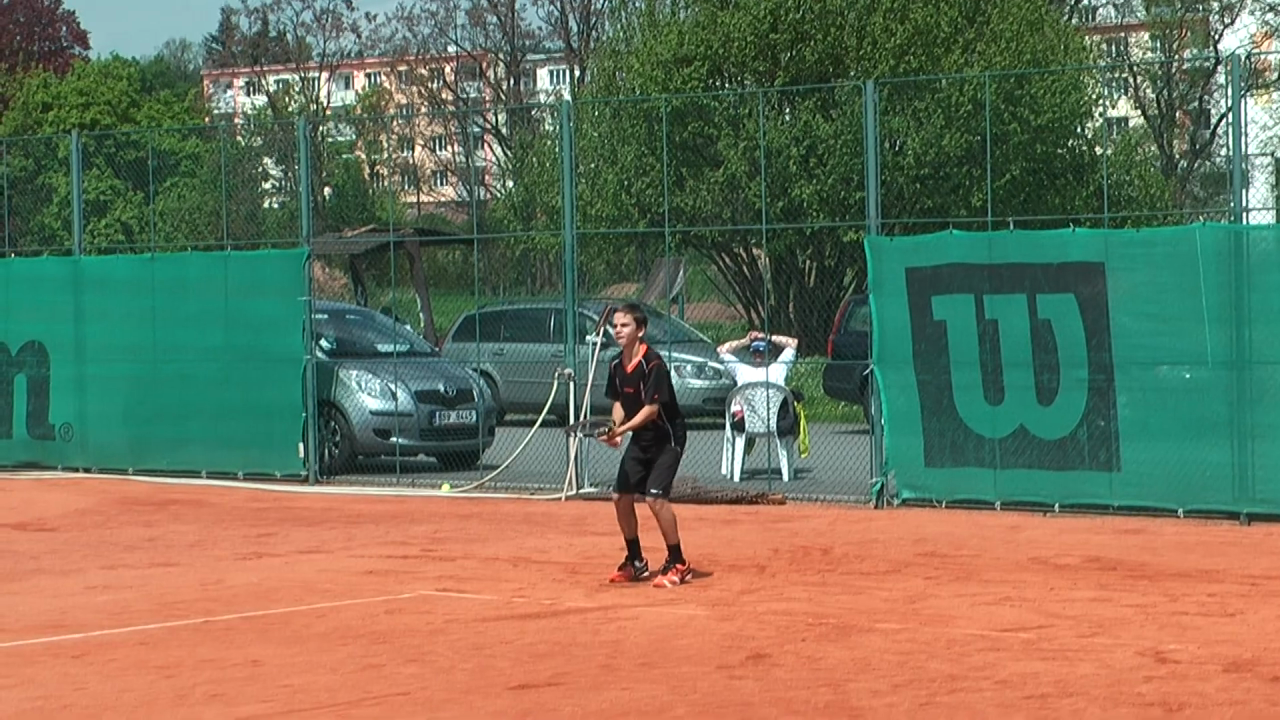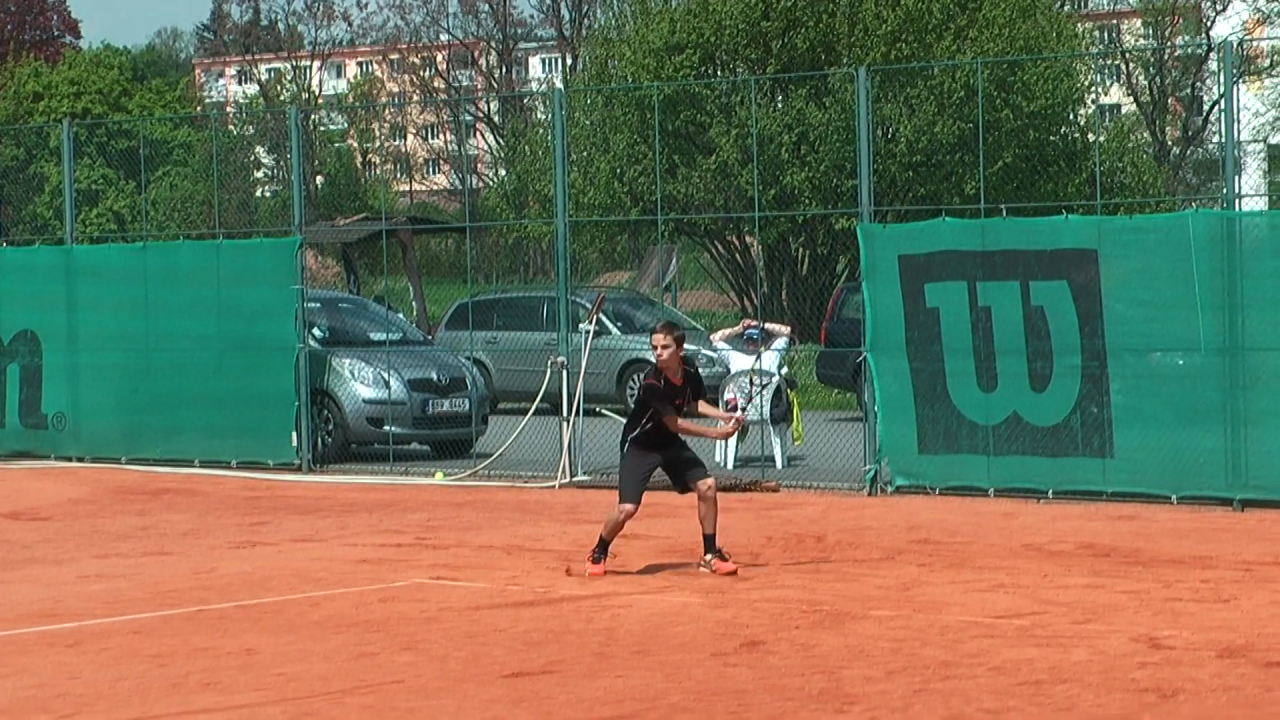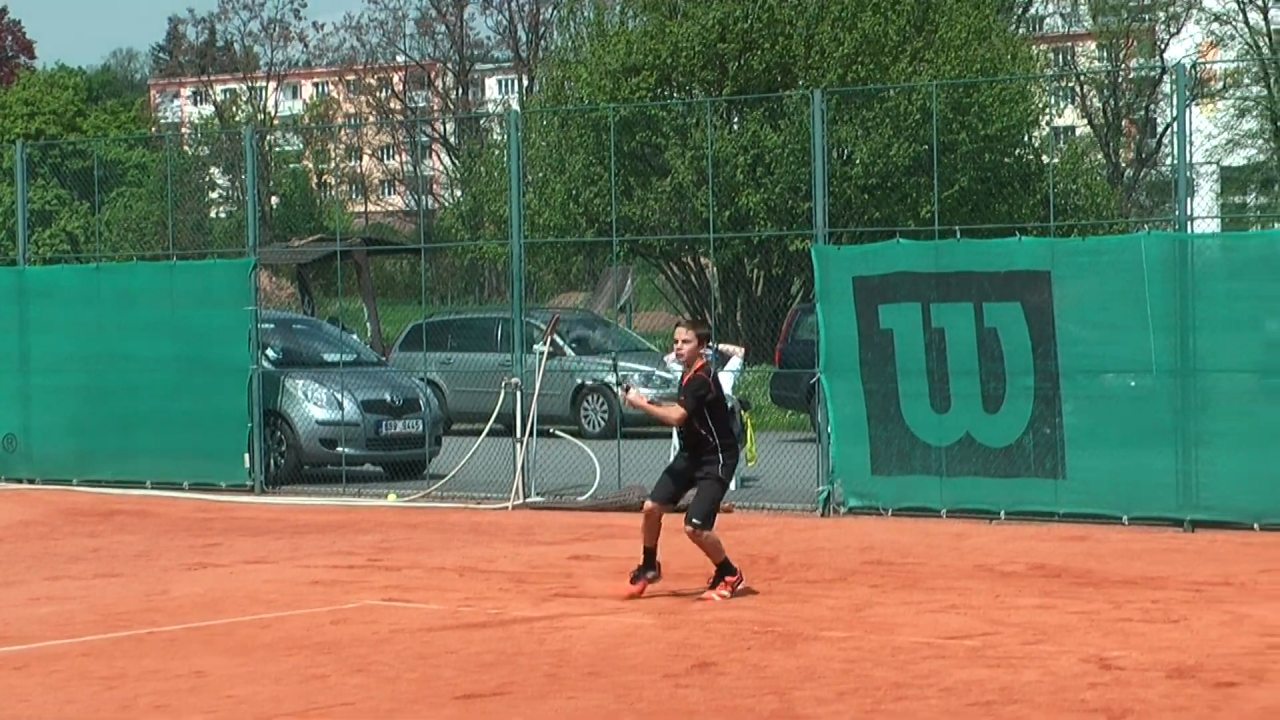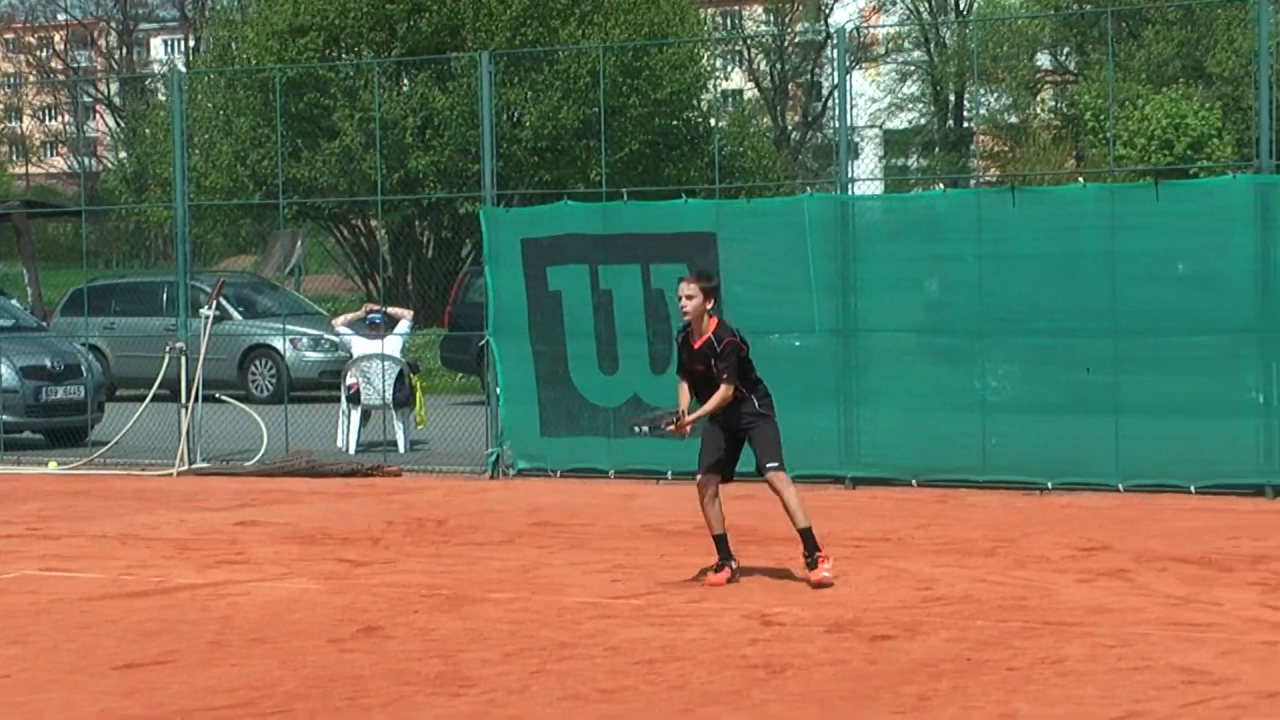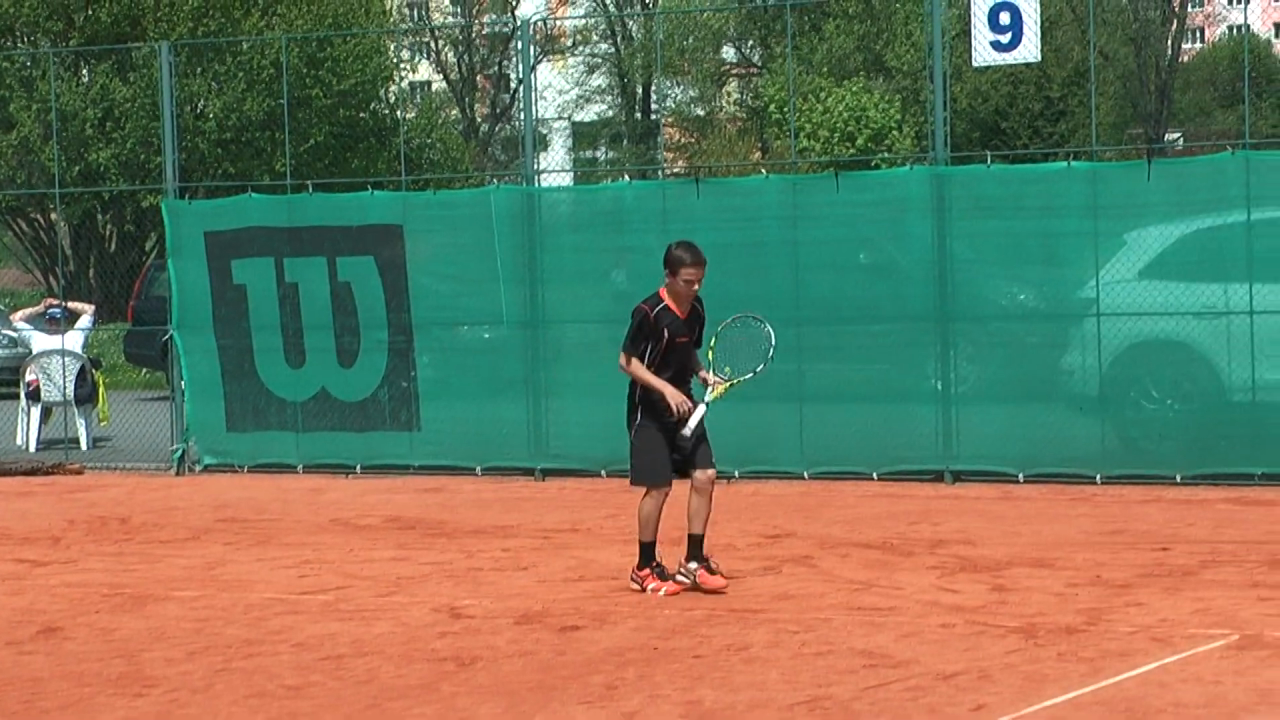
dt=1s
person 1, frame 1
left shoulder: (653, 363)
right shoulder: (616, 364)
left elbow: (652, 408)
right elbow: (619, 402)
left wrist: (621, 430)
right wrist: (616, 431)
left hip: (666, 438)
right hip: (640, 440)
left knee: (656, 497)
right knee: (621, 497)
left ankle: (677, 563)
right ankle: (636, 561)
person 1, frame 2
left shoulder: (690, 369)
right shoulder: (652, 383)
left elbow: (696, 403)
right elbow: (675, 423)
left wrist: (725, 416)
right wrist: (716, 433)
left hip: (669, 440)
right hip: (638, 443)
left knee: (707, 486)
right knee: (627, 508)
left ankle: (710, 554)
right ankle: (599, 553)
person 1, frame 3
left shoulder: (703, 379)
right shoulder: (687, 375)
left elbow: (676, 417)
left wrist: (641, 403)
right wrist: (652, 401)
left hip: (716, 460)
right hip: (690, 456)
left knee: (696, 529)
right knee: (651, 508)
left ankle: (729, 575)
right ankle: (648, 567)
person 1, frame 4
left shoulder: (725, 340)
right shoulder: (683, 338)
left elbow: (726, 390)
right elbow: (684, 379)
left wrist: (693, 417)
right wrist: (683, 411)
left hip: (752, 411)
right hip: (720, 418)
left knee: (776, 477)
right knee: (705, 483)
left ankle: (814, 554)
right ankle: (726, 560)
person 1, frame 5
left shoulder: (697, 308)
right shoulder: (648, 311)
right elbow: (627, 361)
left wrist: (703, 373)
right wrist: (666, 389)
left hip: (684, 406)
right hip: (651, 409)
left knee: (705, 477)
right knee: (658, 487)
left ankle: (694, 561)
right ankle: (645, 567)
